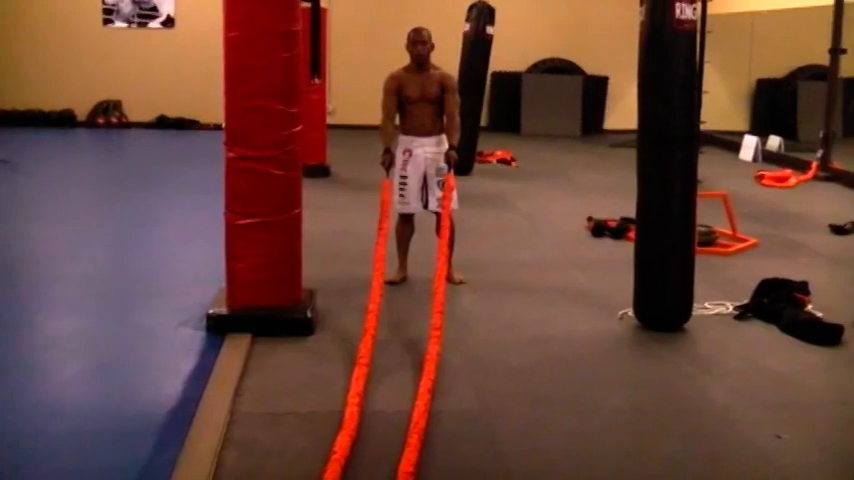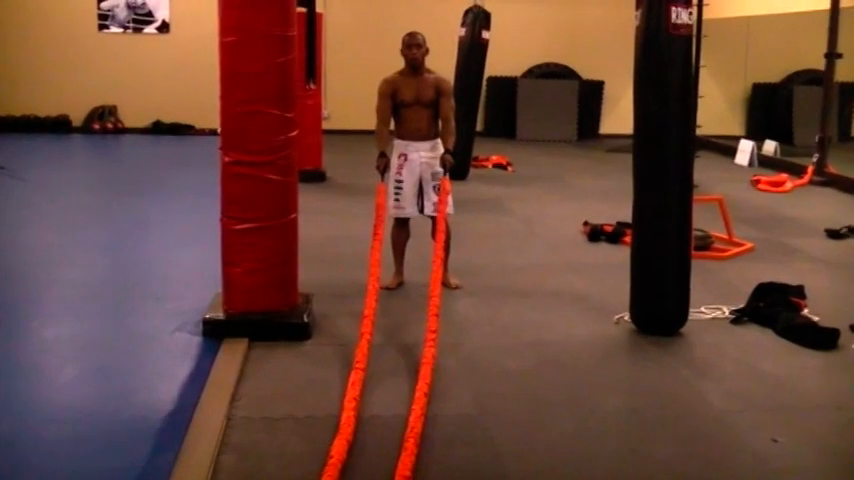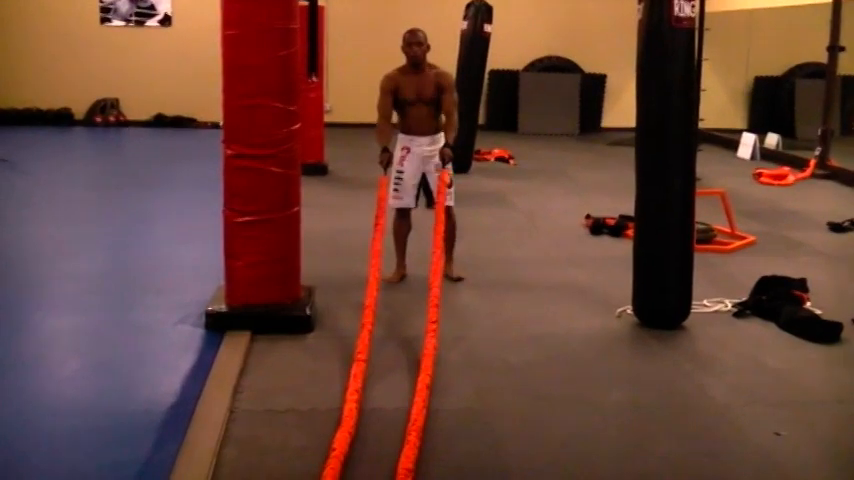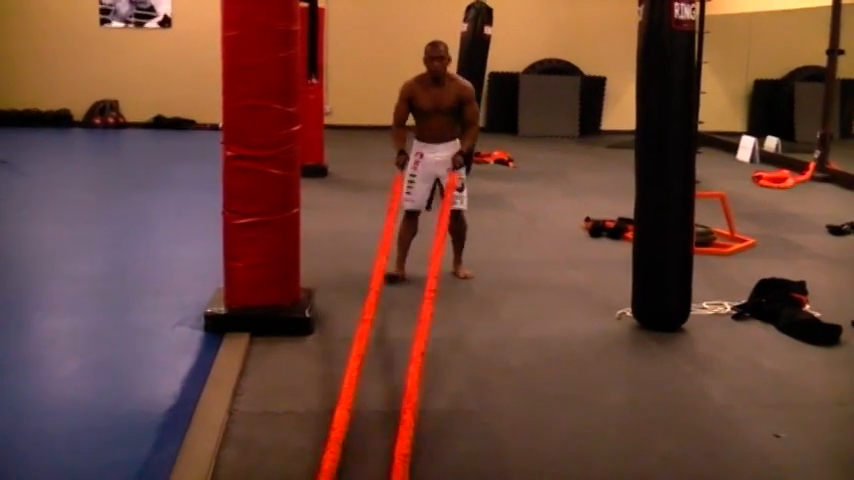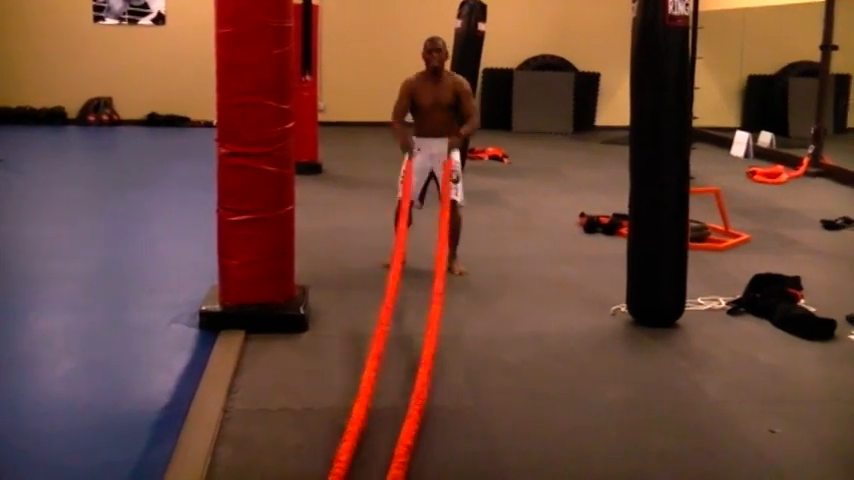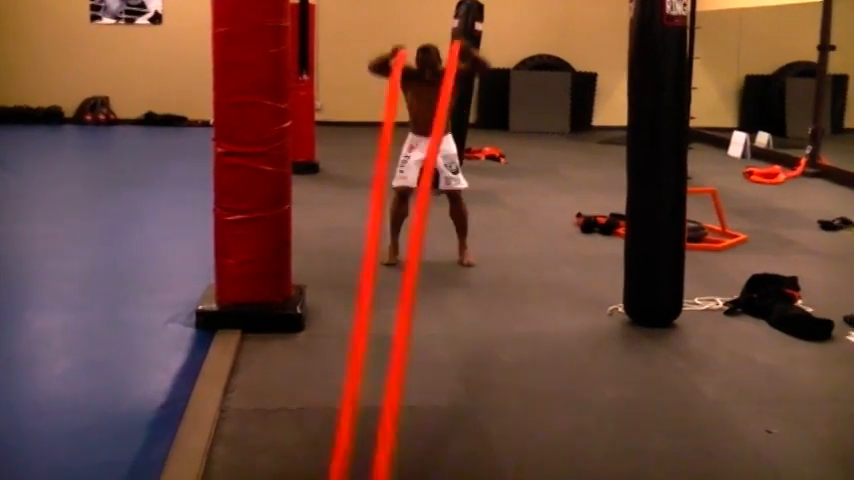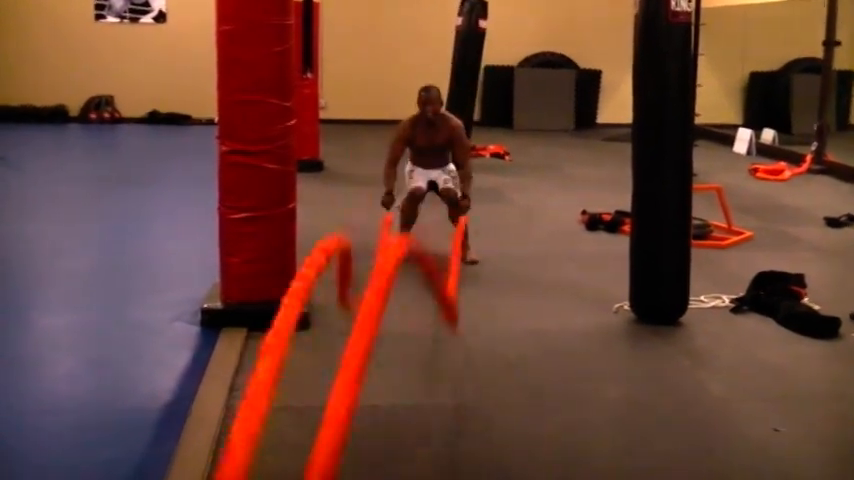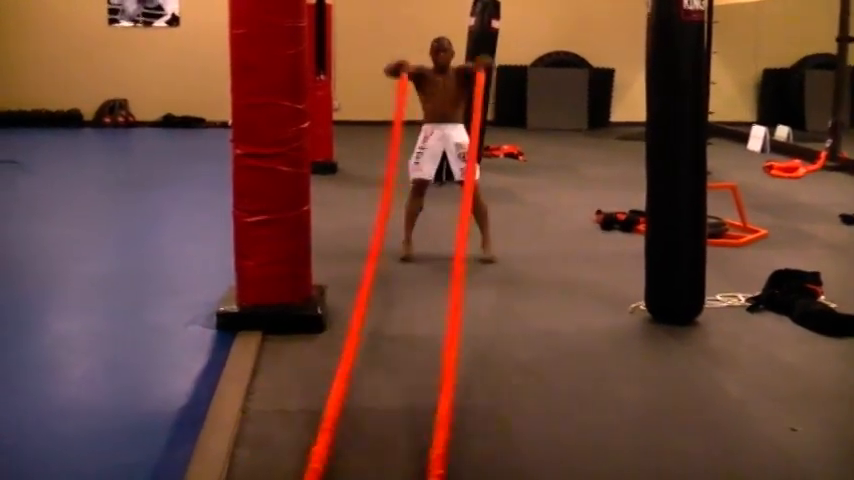
dt=0.3s
person 1, frame 1
left shoulder: (445, 79)
right shoulder: (395, 80)
left elbow: (452, 116)
right elbow: (388, 118)
left wrist: (452, 147)
right wrist: (387, 149)
left hip: (438, 146)
right hip: (408, 147)
left knee: (444, 210)
right knee: (405, 212)
left ankle: (448, 266)
right ankle: (402, 267)
person 1, frame 2
left shoulder: (440, 83)
right shoulder: (390, 84)
left elbow: (448, 120)
right elbow: (383, 122)
left wrist: (448, 150)
right wrist: (382, 153)
left hip: (433, 151)
right hip: (403, 151)
left knee: (440, 215)
right knee: (401, 216)
left ankle: (444, 271)
right ankle: (398, 272)
person 1, frame 3
left shoulder: (443, 78)
right shoulder: (392, 80)
left elbow: (451, 114)
right elbow: (384, 118)
left wrist: (448, 144)
right wrist: (384, 148)
left hip: (435, 144)
right hip: (407, 145)
left knee: (446, 207)
right knee: (402, 208)
left ankle: (449, 263)
right ankle: (400, 266)
person 1, frame 4
left shoulder: (463, 88)
right shoulder: (411, 88)
left elbow: (472, 125)
right elbow: (398, 124)
left wrist: (463, 152)
right wrist: (401, 151)
left hip: (451, 150)
right hip: (421, 151)
left knee: (456, 210)
right knee: (410, 211)
left ankle: (458, 262)
right ankle: (400, 266)
person 1, frame 5
left shoulder: (459, 84)
right shoulder: (411, 84)
left elbow: (473, 118)
right elbow: (397, 119)
left wrist: (460, 135)
right wrist: (404, 139)
left hip: (447, 147)
right hip: (418, 146)
left knee: (452, 203)
left ankle: (452, 257)
person 1, frame 6
right shoulder: (407, 75)
left elbow: (483, 67)
right elbow: (374, 67)
left wrist: (469, 52)
right wrist: (391, 55)
left hip: (443, 143)
right hip: (415, 143)
left knee: (455, 193)
right knee: (402, 191)
left ankle: (463, 248)
right ankle: (394, 247)
person 1, frame 7
left shoulder: (453, 126)
right shoulder: (408, 126)
left elbow: (464, 164)
right elbow: (391, 161)
left wrist: (466, 193)
right wrist: (389, 191)
left hip: (444, 169)
right hip: (417, 168)
left knee: (453, 198)
right knee: (413, 195)
left ankle: (465, 248)
person 1, frame 8
left shoulder: (462, 74)
right shoulder: (421, 73)
left elbow: (482, 66)
right elbow: (391, 71)
left wrist: (483, 63)
right wrist: (400, 67)
left hip: (456, 134)
right hip: (430, 135)
left knee: (471, 185)
right knee: (419, 185)
left ankle: (486, 242)
right ankle: (407, 241)
